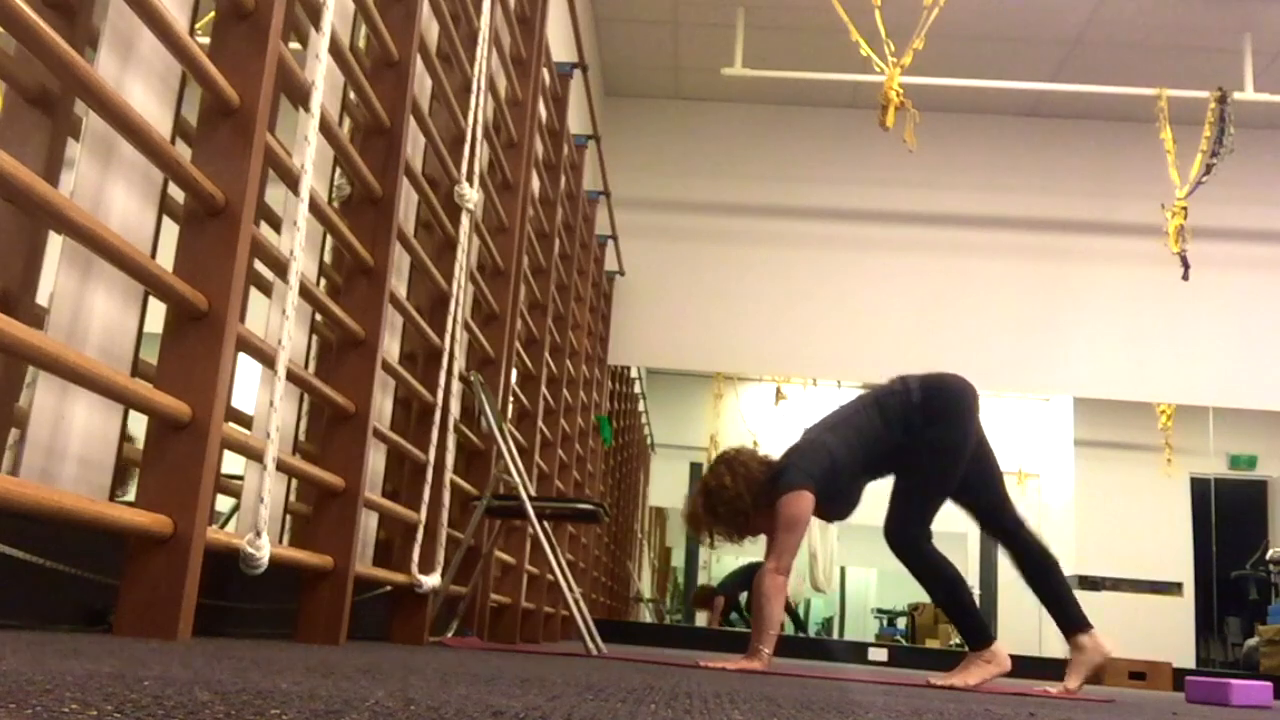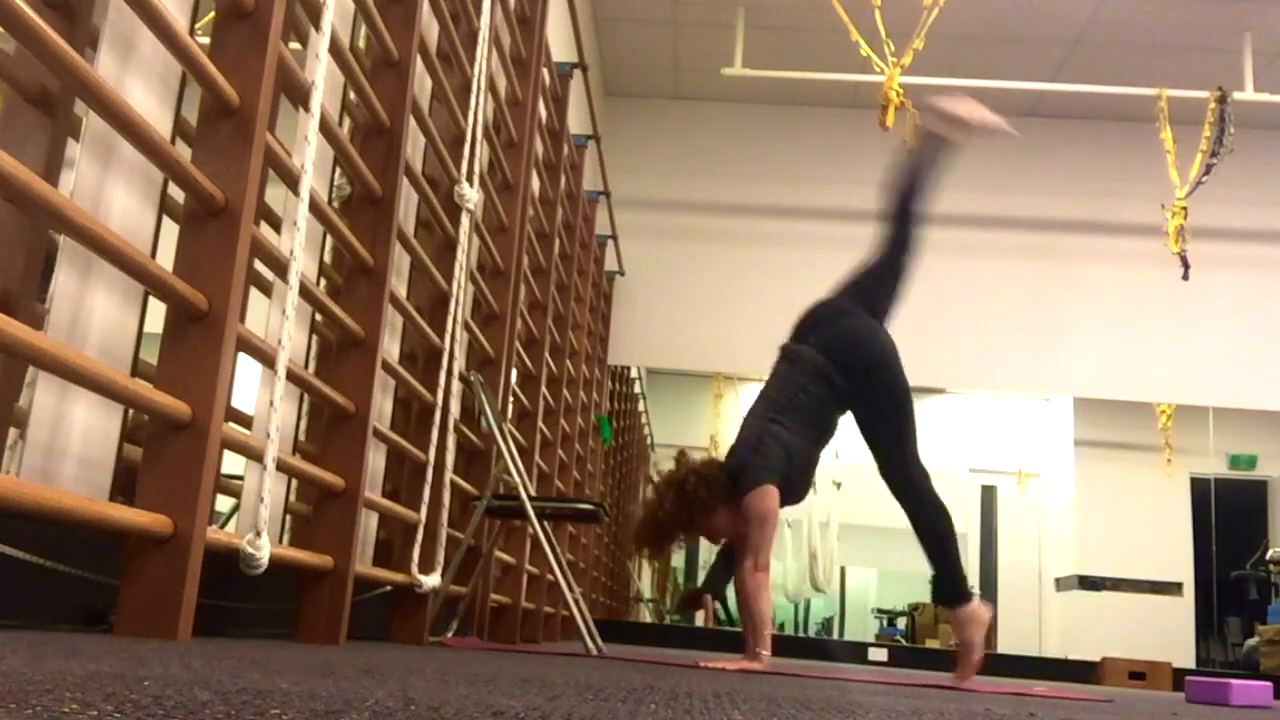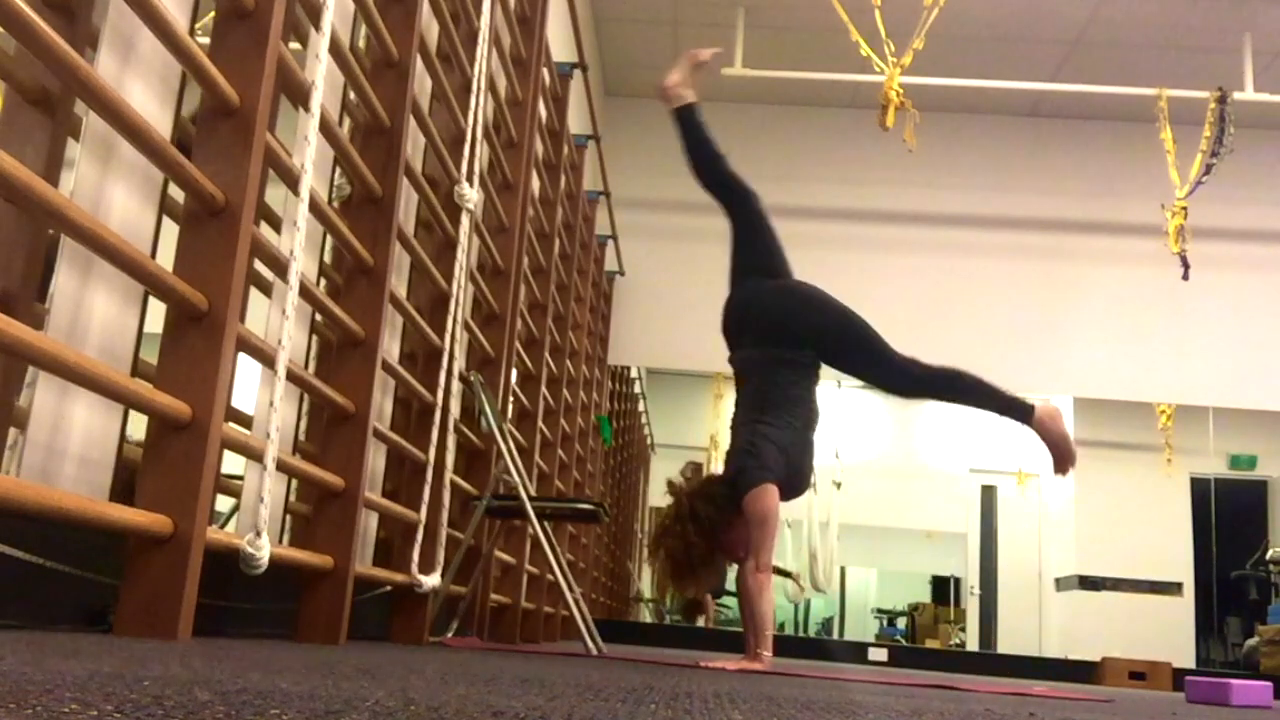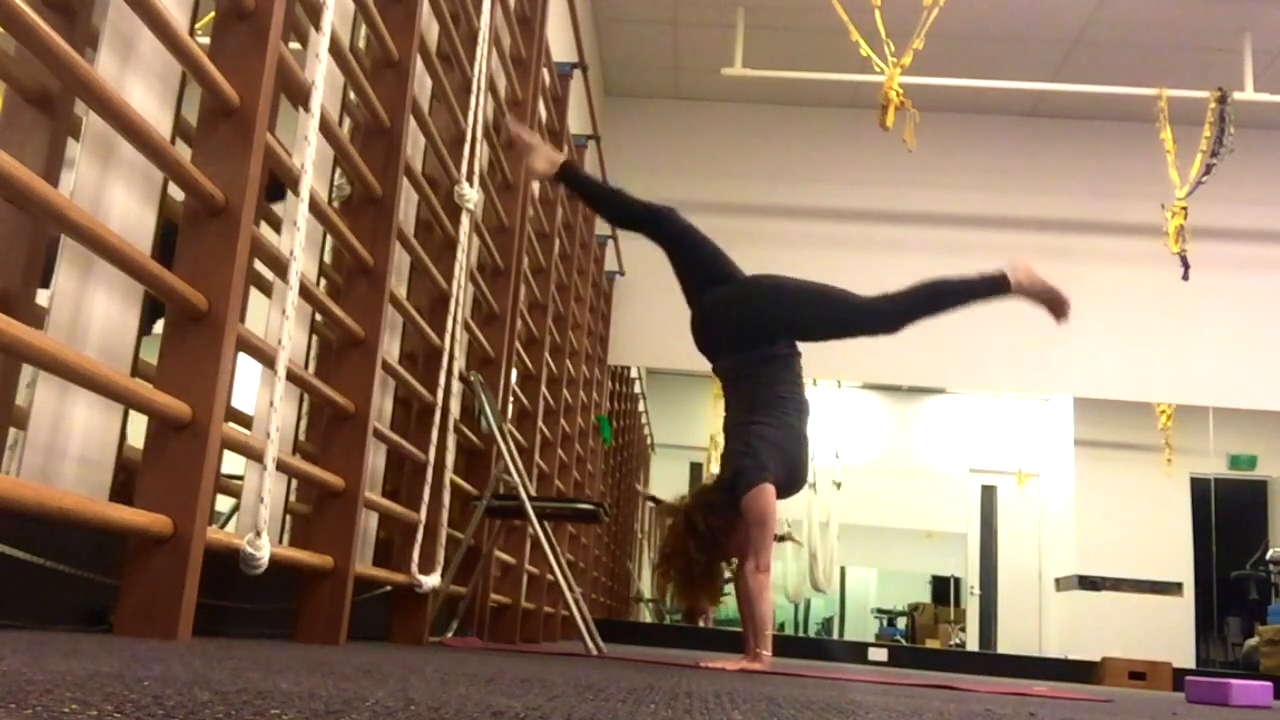
dt=0.4s
person 1, frame 1
left shoulder: (794, 487)
right shoulder: (781, 483)
left elbow: (776, 573)
right elbow: (774, 573)
left wrist: (757, 654)
right wrist: (759, 650)
left hip: (943, 409)
right hip: (931, 410)
left knee: (907, 535)
right knee: (1006, 527)
left ankle: (986, 651)
right ankle: (1085, 639)
person 1, frame 2
left shoulder: (754, 481)
right shoulder: (736, 482)
left elbow: (757, 571)
right elbow: (747, 570)
left wrist: (757, 654)
right wrist: (751, 649)
left hip: (855, 353)
right hip: (822, 341)
left knee: (907, 480)
right knee: (895, 244)
left ankle: (964, 605)
right ankle: (939, 126)
person 1, frame 3
left shoulder: (754, 483)
left elbow: (757, 571)
left wrist: (758, 655)
left hip: (793, 323)
right hip: (756, 317)
left knee: (909, 375)
right knee: (735, 199)
left ankle: (1037, 414)
right ankle: (682, 101)
person 1, frame 4
left shoulder: (751, 485)
left elbow: (757, 571)
left wrist: (757, 655)
left hip: (760, 322)
right hip: (728, 327)
left knee: (890, 312)
right knee: (660, 222)
left ankle: (1010, 280)
